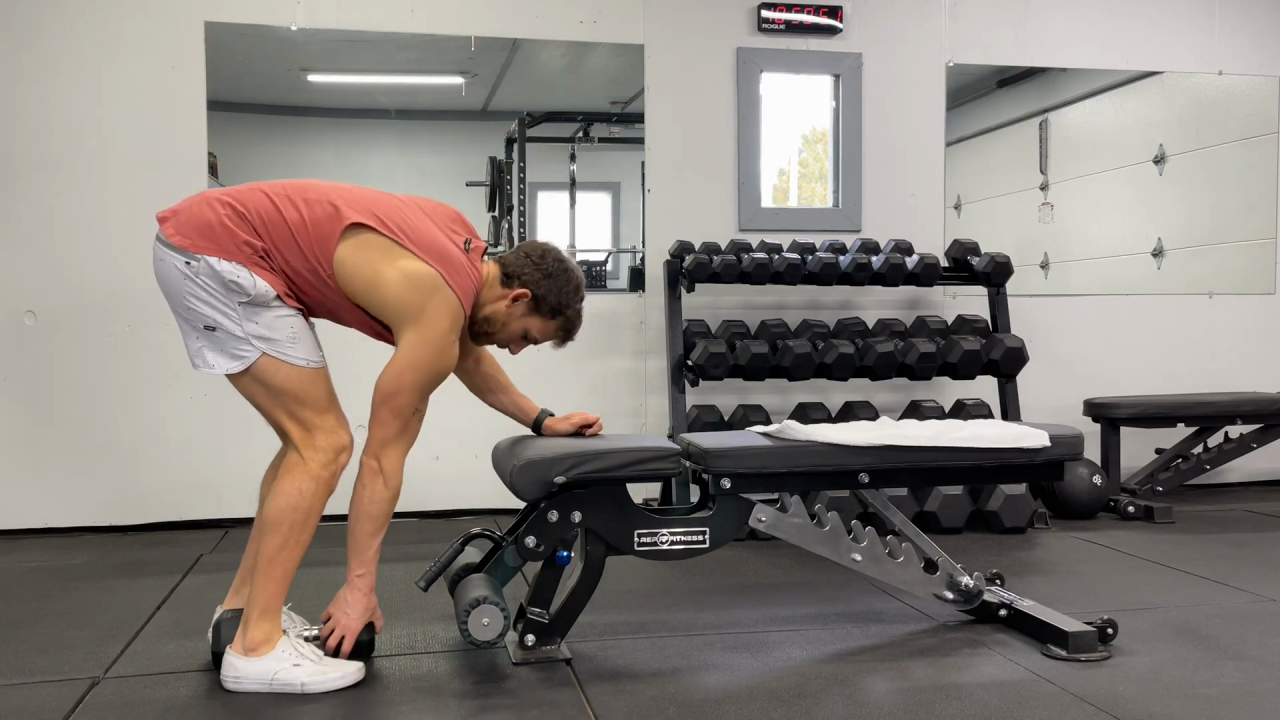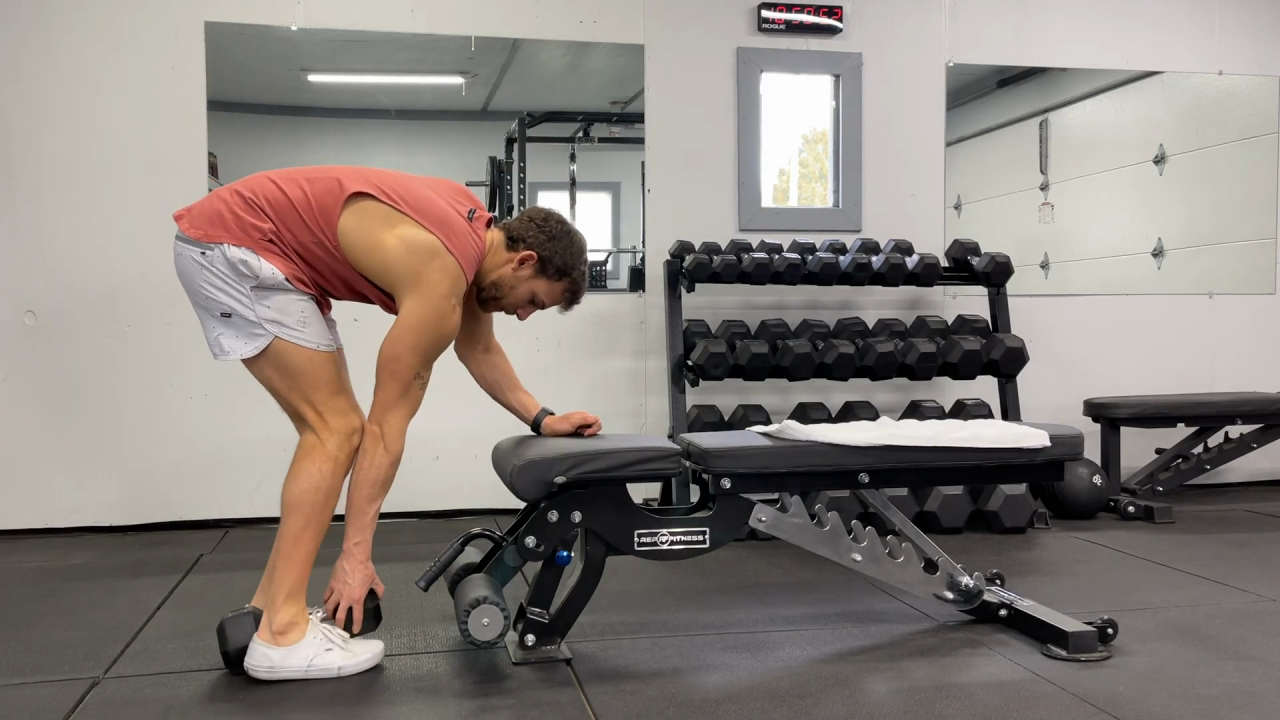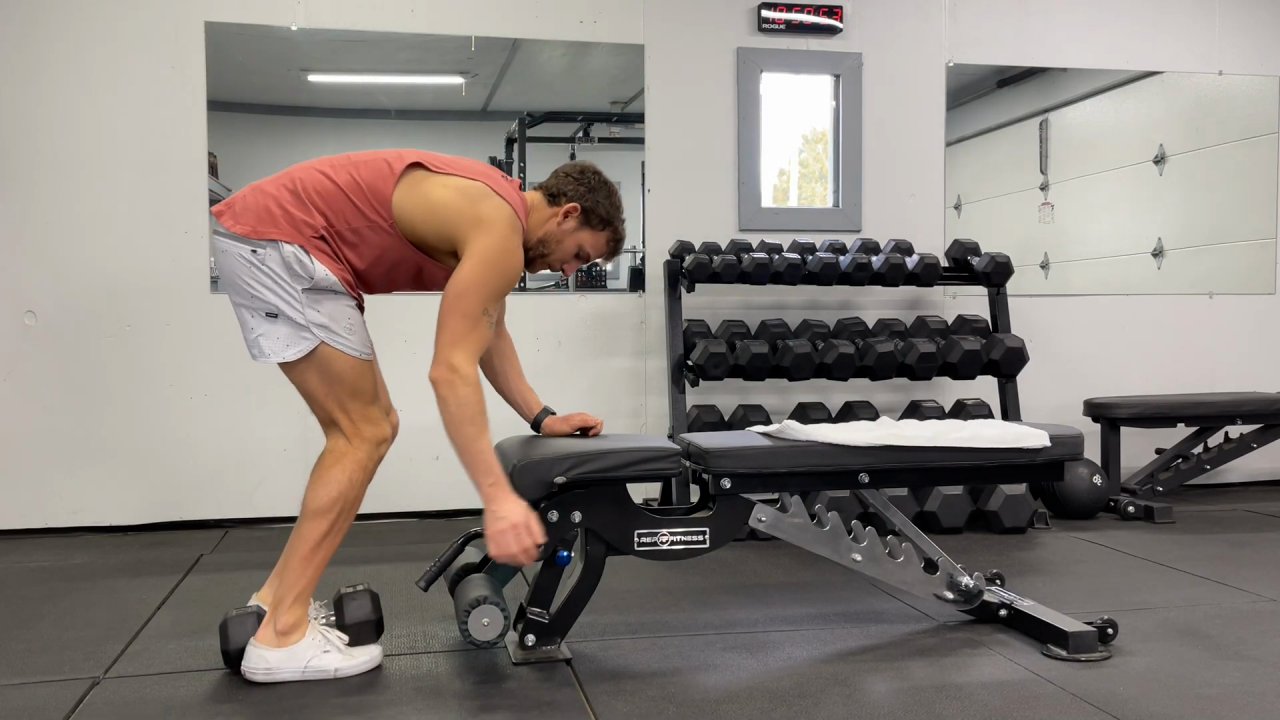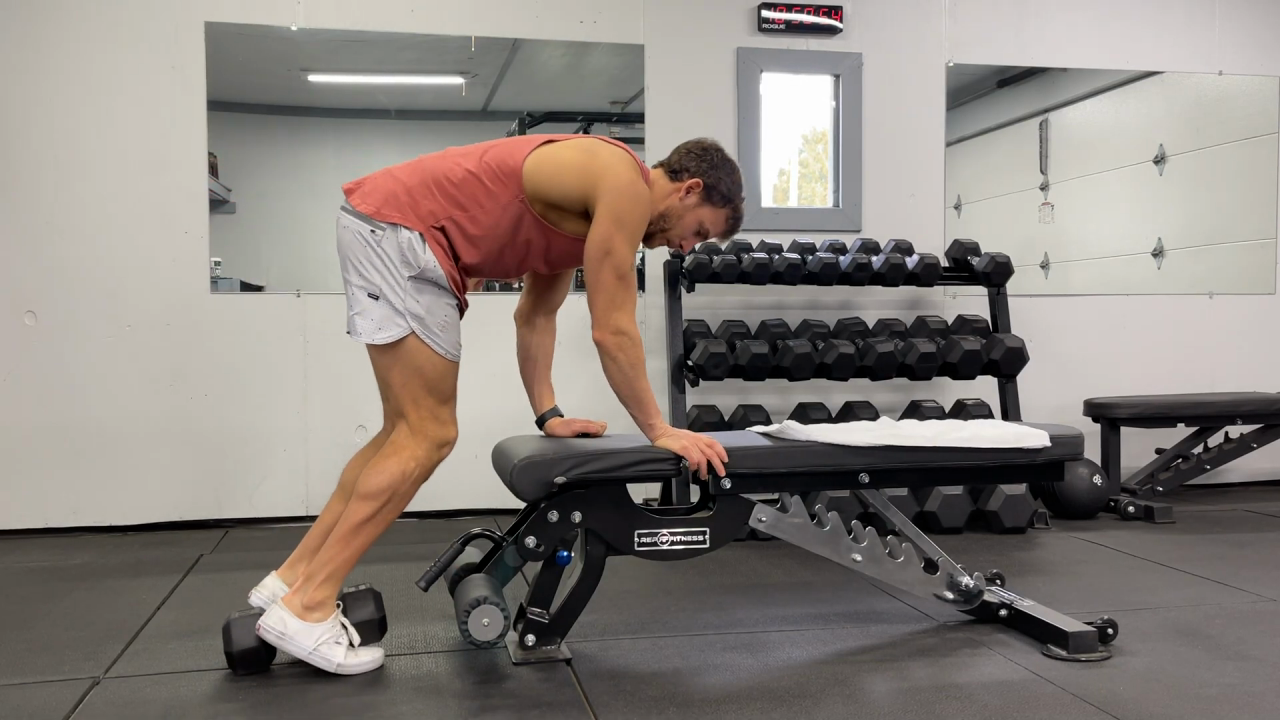
dt=0.7s
person 1, frame 1
left shoulder: (462, 249)
right shoulder: (436, 317)
left elbow: (471, 358)
right elbow: (383, 458)
left wrist: (541, 420)
right wrist: (359, 587)
left hip: (215, 243)
right hip: (215, 253)
left knee: (312, 437)
right knee: (323, 445)
left ankle: (243, 607)
right ankle: (256, 647)
person 1, frame 2
left shoulder: (473, 229)
right shoulder: (440, 284)
left elbow: (478, 348)
right elbow: (387, 426)
left wrist: (541, 418)
right wrist: (357, 554)
left hip: (256, 247)
right hip: (232, 244)
left knee: (338, 429)
right knee: (336, 430)
left ankle: (271, 606)
right ankle: (282, 633)
person 1, frame 3
left shoulder: (497, 208)
right shoulder: (499, 232)
left elbow: (488, 336)
right elbow: (452, 370)
left wrist: (541, 417)
right wrist: (497, 497)
left hip: (266, 237)
right hip: (276, 241)
left knee: (367, 429)
right knee: (364, 434)
left ankle: (277, 599)
right ankle: (282, 636)
person 1, frame 4
left shoulder: (592, 205)
right shoulder: (626, 184)
left elbow: (535, 316)
right elbow: (613, 330)
left wrist: (548, 414)
right wrist: (658, 431)
left hip: (391, 229)
right hip: (398, 227)
left knee: (407, 432)
right knee: (427, 435)
left ankle: (293, 579)
right ankle: (305, 609)
